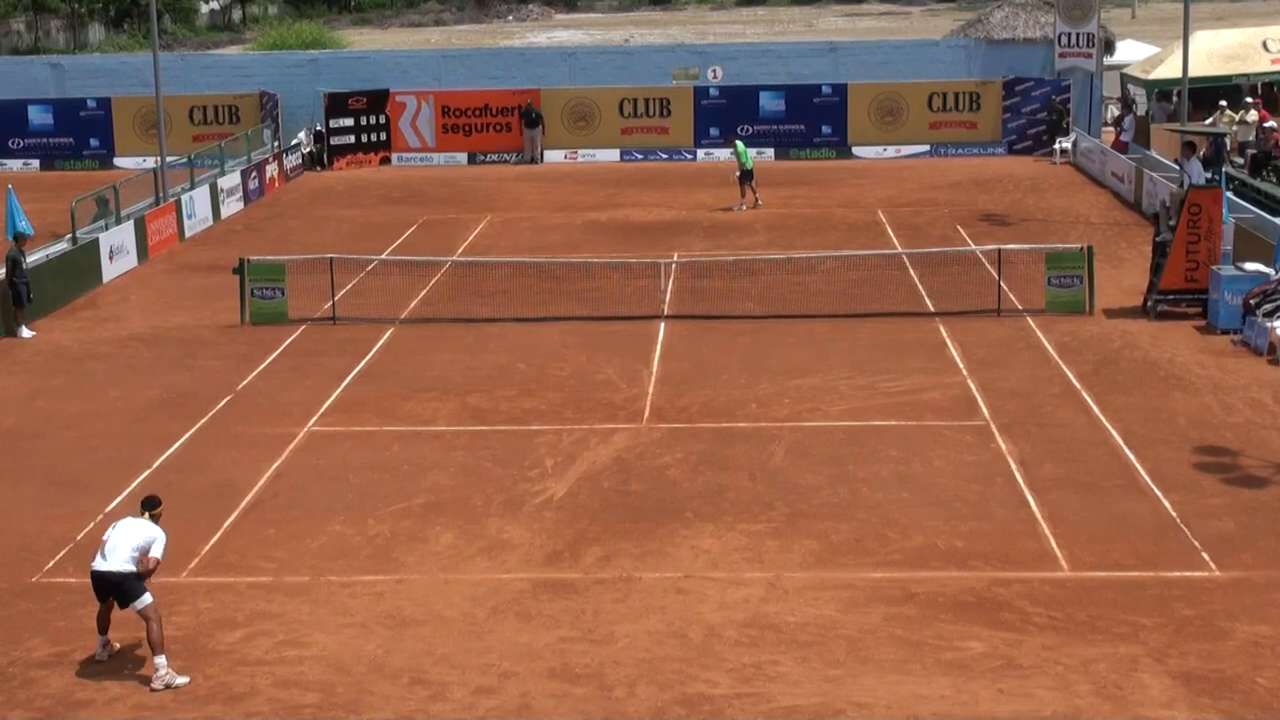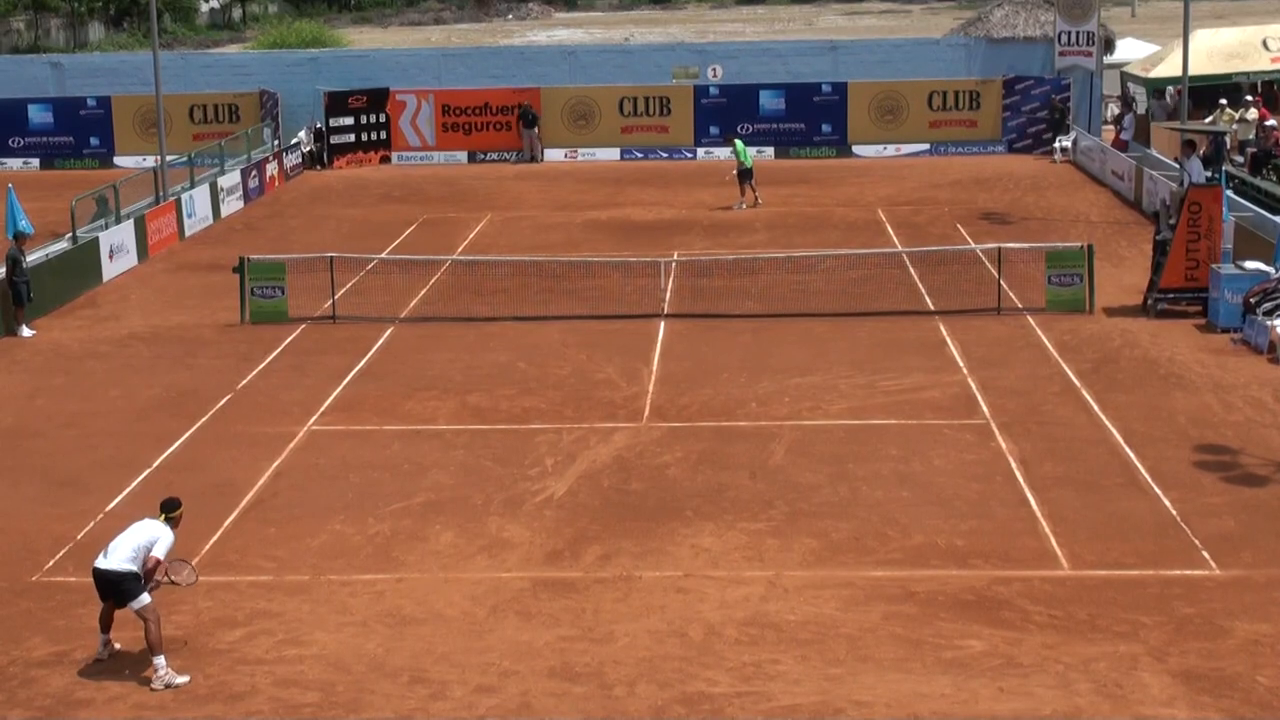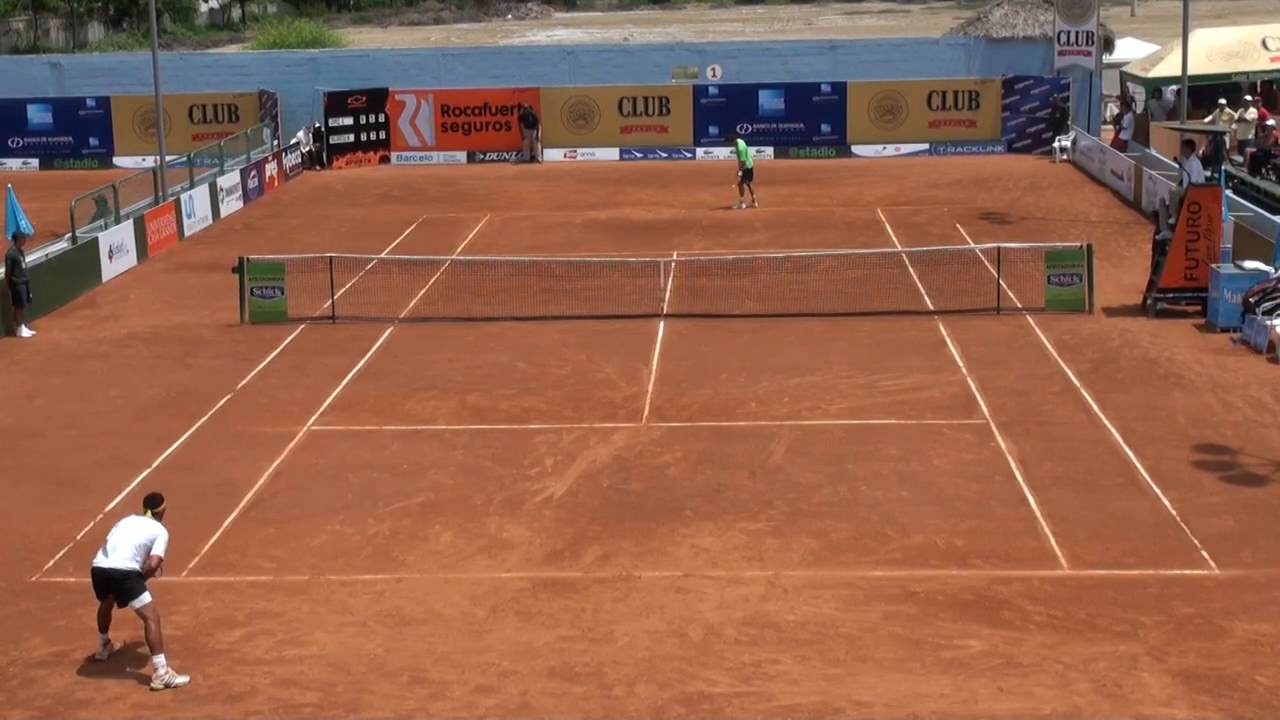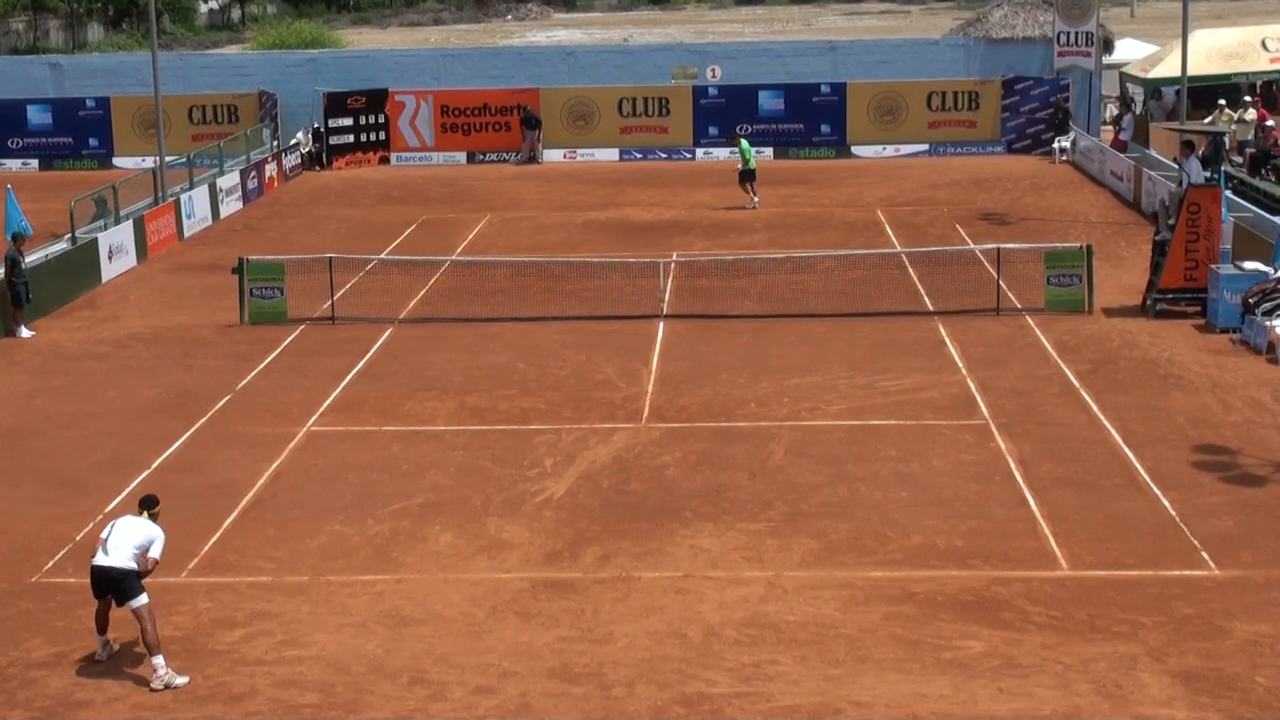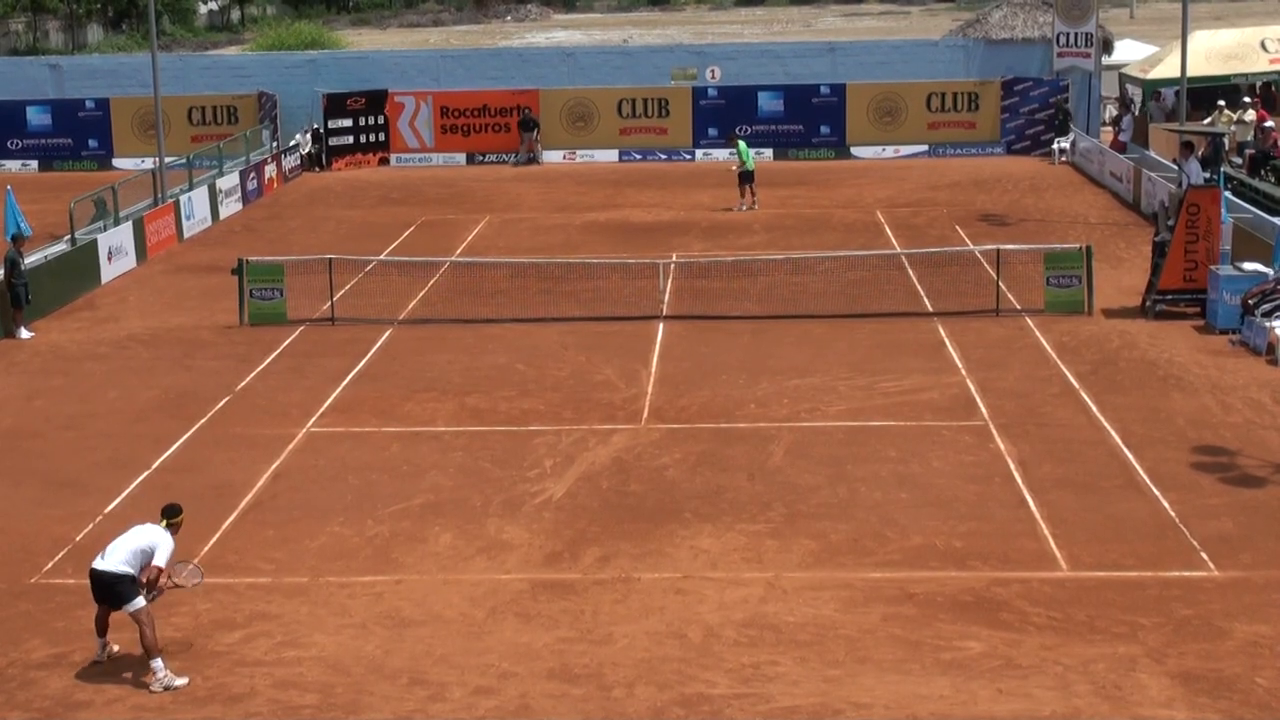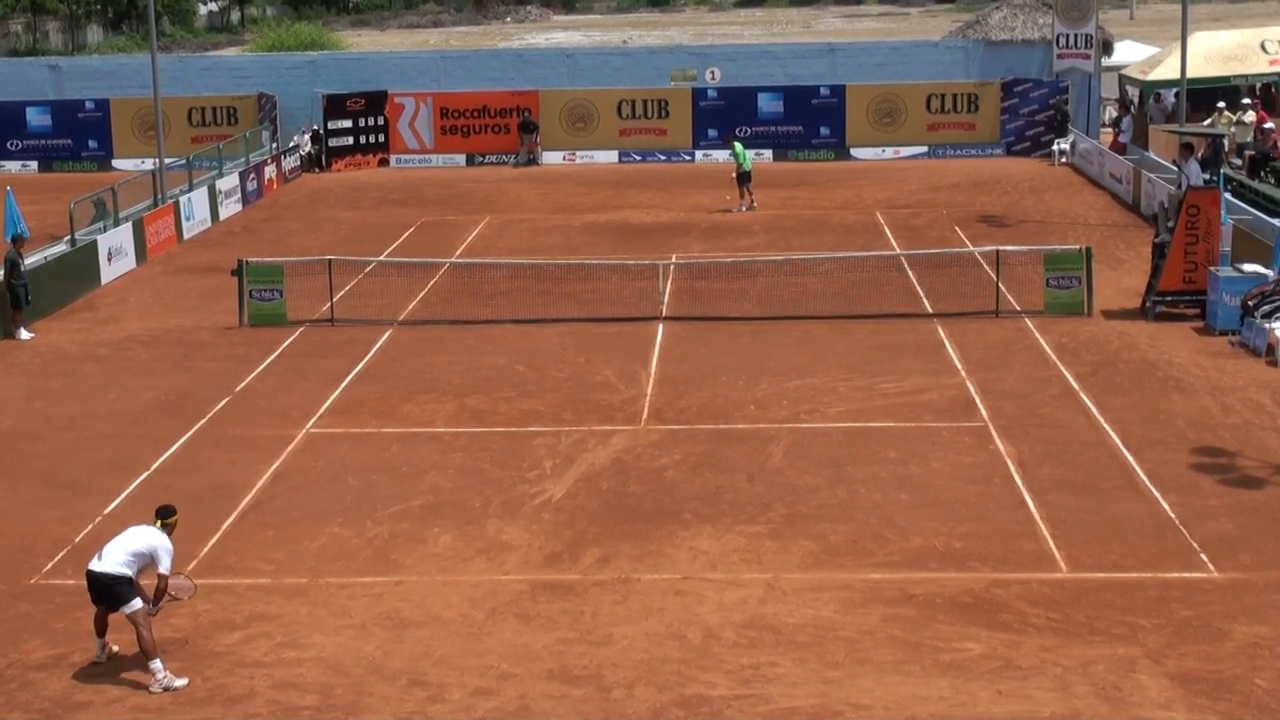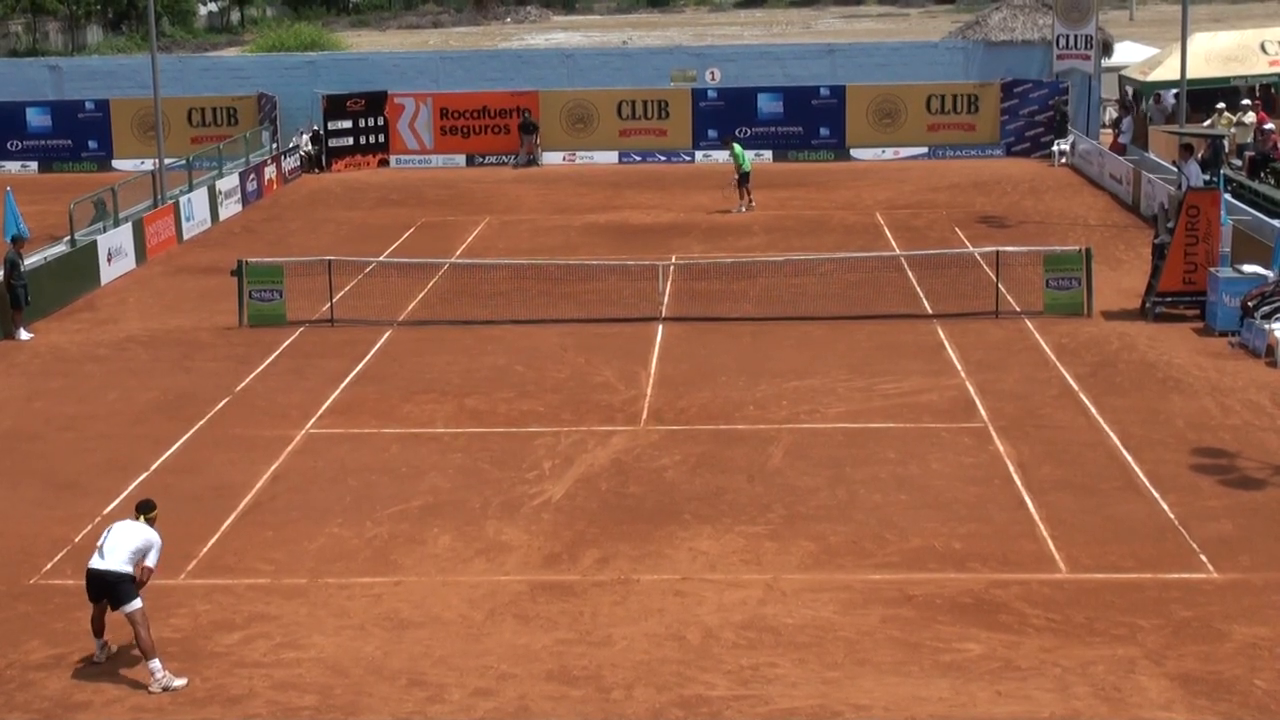
dt=0.3s
person 1, frame 1
left shoulder: (121, 522)
right shoulder: (158, 533)
left elbow: (99, 552)
right elbow: (151, 566)
right wrist: (138, 580)
left hip: (97, 571)
right hip: (122, 574)
left knee: (106, 605)
right knee: (153, 617)
left ankle: (103, 648)
right ankle: (162, 674)
person 1, frame 2
left shoulder: (143, 523)
right shoulder: (167, 534)
right elbow: (151, 564)
left wrist: (144, 581)
right wrist: (148, 584)
left hip: (99, 568)
right hip: (120, 573)
left knee: (109, 604)
right knee: (152, 618)
left ankle: (104, 647)
right ankle: (161, 674)
person 1, frame 3
left shoulder: (126, 520)
right shoulder: (160, 530)
right elbow: (153, 564)
right wrist: (142, 579)
left hip: (98, 567)
right hip: (123, 571)
left knee: (106, 603)
right knee: (151, 617)
left ankle: (104, 647)
right ankle: (161, 674)
person 1, frame 4
left shoulder: (119, 521)
right shoulder: (157, 532)
left elbow: (96, 551)
right elbow: (149, 567)
right wrist: (135, 579)
left hip: (98, 567)
right hip: (121, 570)
left knee: (104, 604)
right knee: (147, 618)
left ankle: (103, 648)
right ankle: (161, 674)
person 1, frame 5
left shoulder: (142, 528)
right shoulder: (167, 540)
right elbow: (153, 575)
left wrist: (145, 587)
right wrist: (151, 594)
left hip: (96, 569)
right hip: (116, 575)
left knee: (104, 608)
right knee: (146, 622)
left ankle: (102, 651)
right ankle: (160, 677)
person 1, frame 6
left shoulder: (137, 529)
right shoulder: (164, 543)
right elbow: (162, 584)
left wrist: (145, 599)
right wrist: (154, 605)
left hip: (93, 571)
right hip: (113, 576)
left knee: (102, 609)
right knee: (142, 624)
left ankle: (102, 650)
right ankle: (160, 678)
person 1, frame 7
left shoulder: (116, 525)
right shoulder: (154, 538)
right elbow: (144, 577)
right wrist: (132, 591)
left hip: (93, 570)
right hip: (117, 575)
left knee: (99, 608)
right knee: (140, 624)
left ankle: (101, 650)
right ankle: (159, 678)
